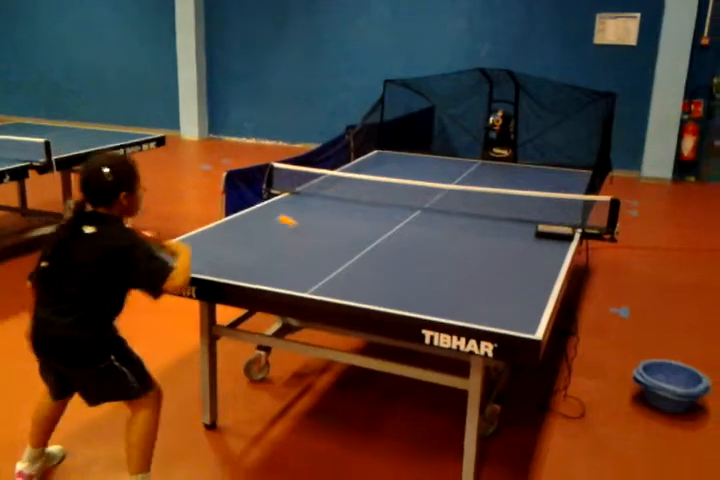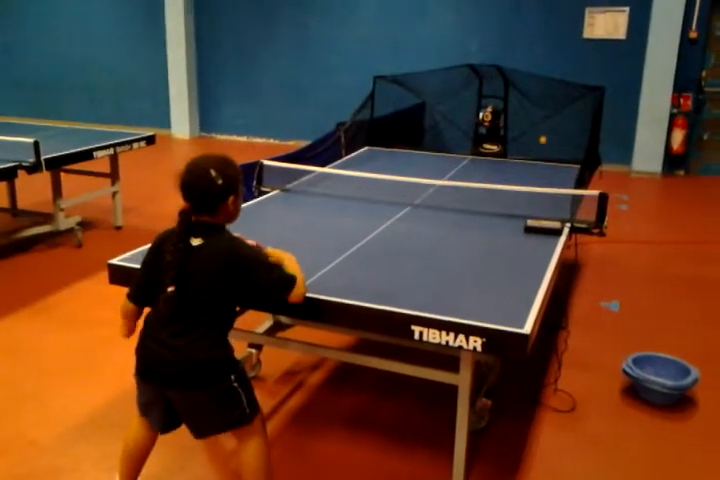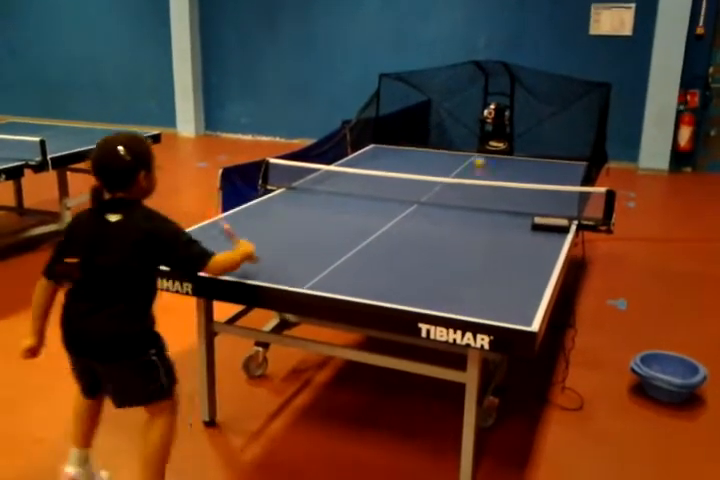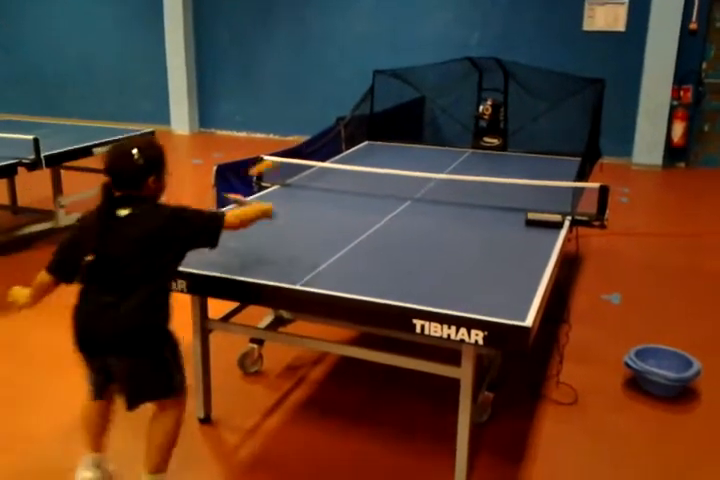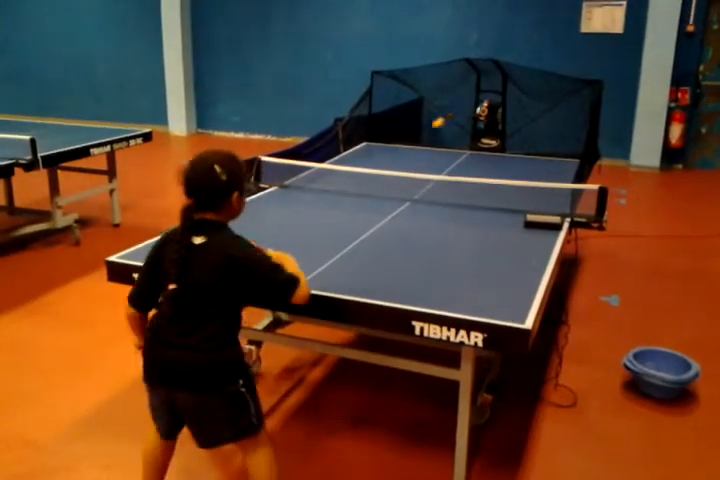
dt=1s
person 1, frame 1
left shoulder: (66, 232)
right shoulder: (126, 243)
left elbow: (36, 283)
right elbow: (175, 283)
right wrist: (181, 252)
left hip: (45, 336)
right hip: (89, 344)
left knee: (59, 391)
right knee: (146, 400)
person 1, frame 2
left shoulder: (165, 243)
right shoulder: (237, 254)
left elbow: (132, 305)
right elbow: (295, 294)
left wrist: (128, 327)
right wrist: (287, 260)
left hip: (152, 360)
right hip: (204, 368)
left knee: (147, 422)
right knee: (250, 432)
person 1, frame 3
left shoulder: (82, 223)
right shoulder: (154, 228)
left elbow: (49, 281)
right elbow: (213, 266)
left wrist: (36, 334)
right wrist: (243, 251)
left hip: (77, 334)
right hip: (128, 340)
left knee: (91, 392)
right knee: (163, 409)
person 1, frame 4
left shoulder: (93, 222)
right shoulder: (170, 220)
left elbow: (54, 274)
right elbow: (233, 220)
left wrist: (30, 296)
right wrist: (259, 208)
left hip: (90, 330)
right hip: (140, 334)
left knee: (101, 394)
right knee: (171, 402)
person 1, frame 5
left shoulder: (167, 244)
right shoulder: (240, 253)
left elbow: (135, 309)
right elbow: (299, 294)
left wrist: (144, 339)
right wrist: (287, 261)
left hip: (160, 365)
right hip: (214, 371)
left knee: (163, 431)
right knee: (253, 443)
